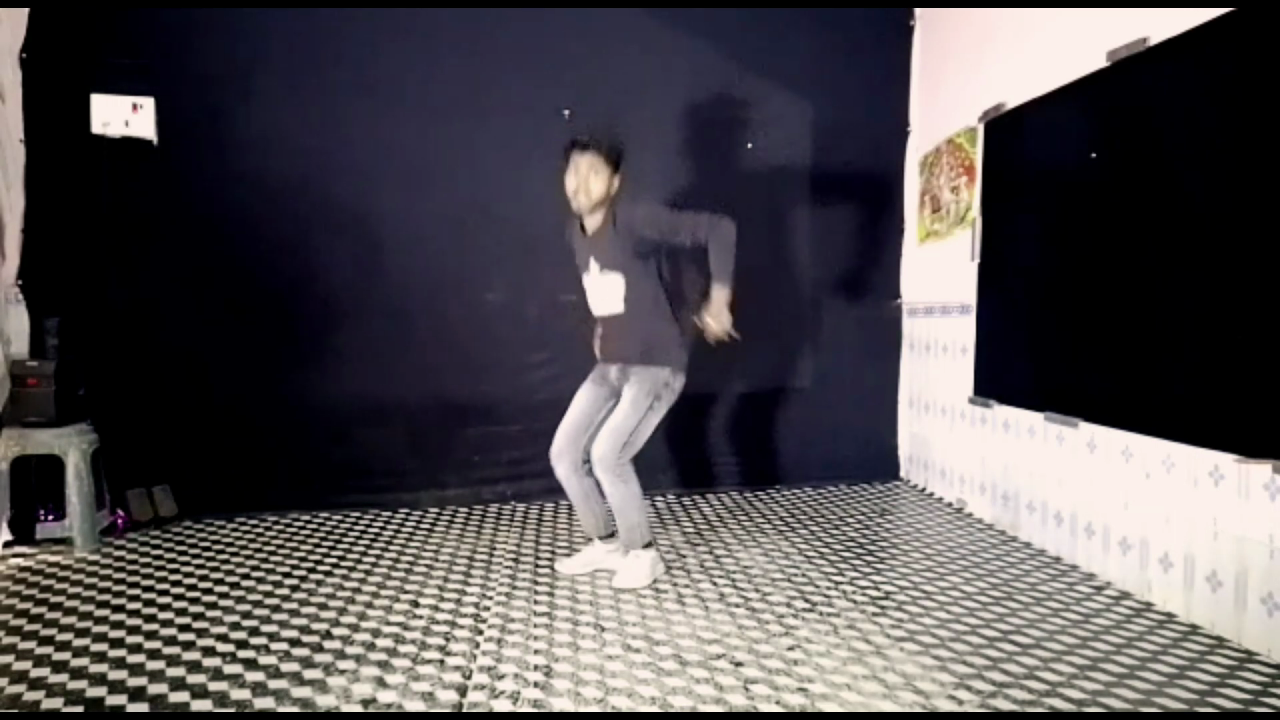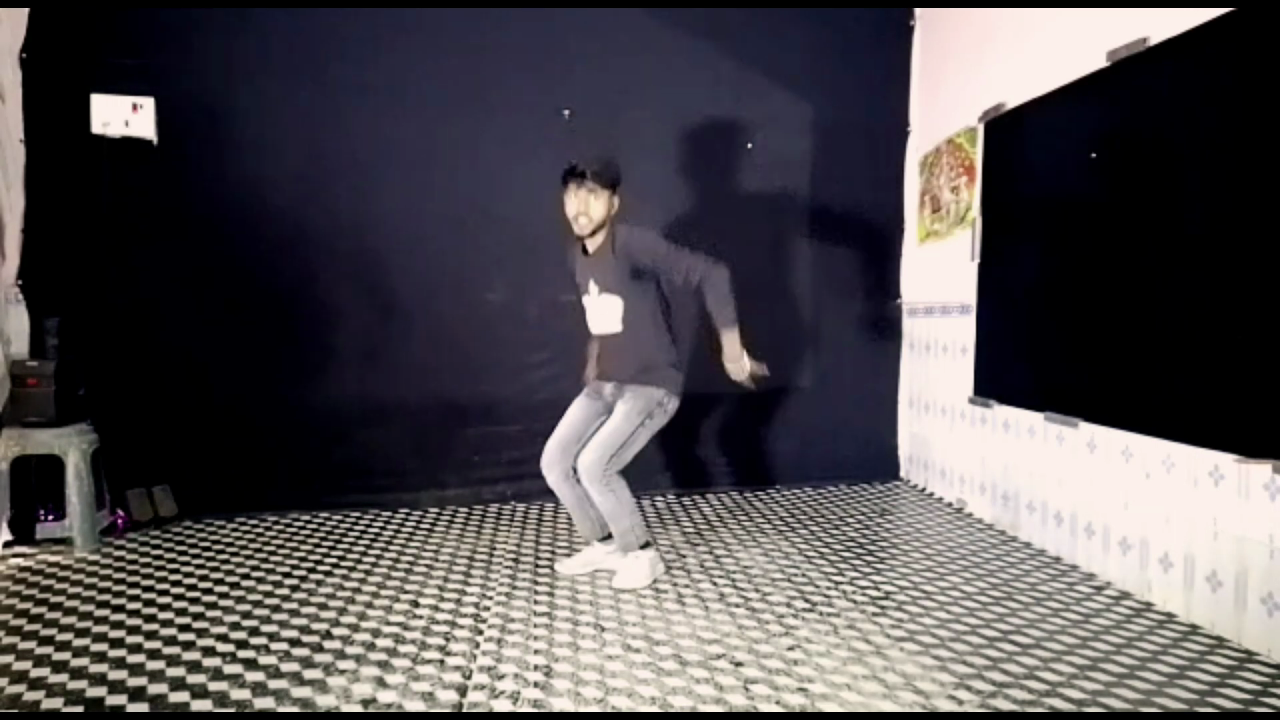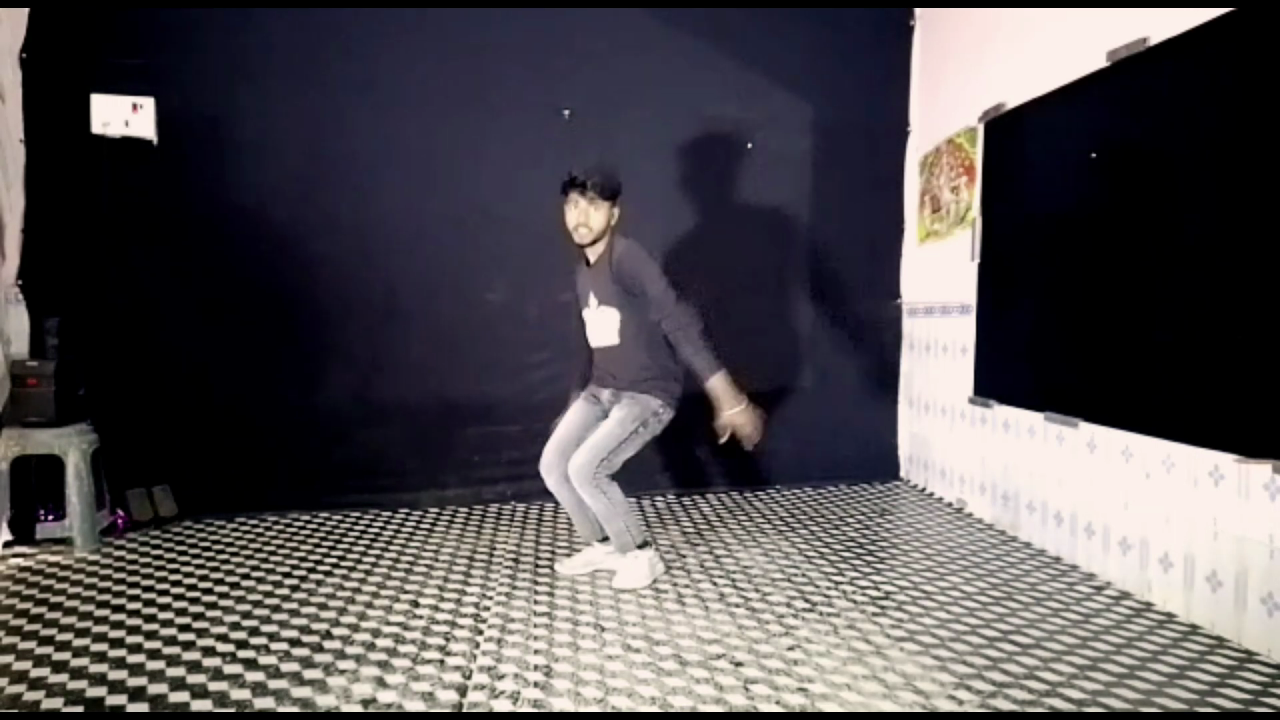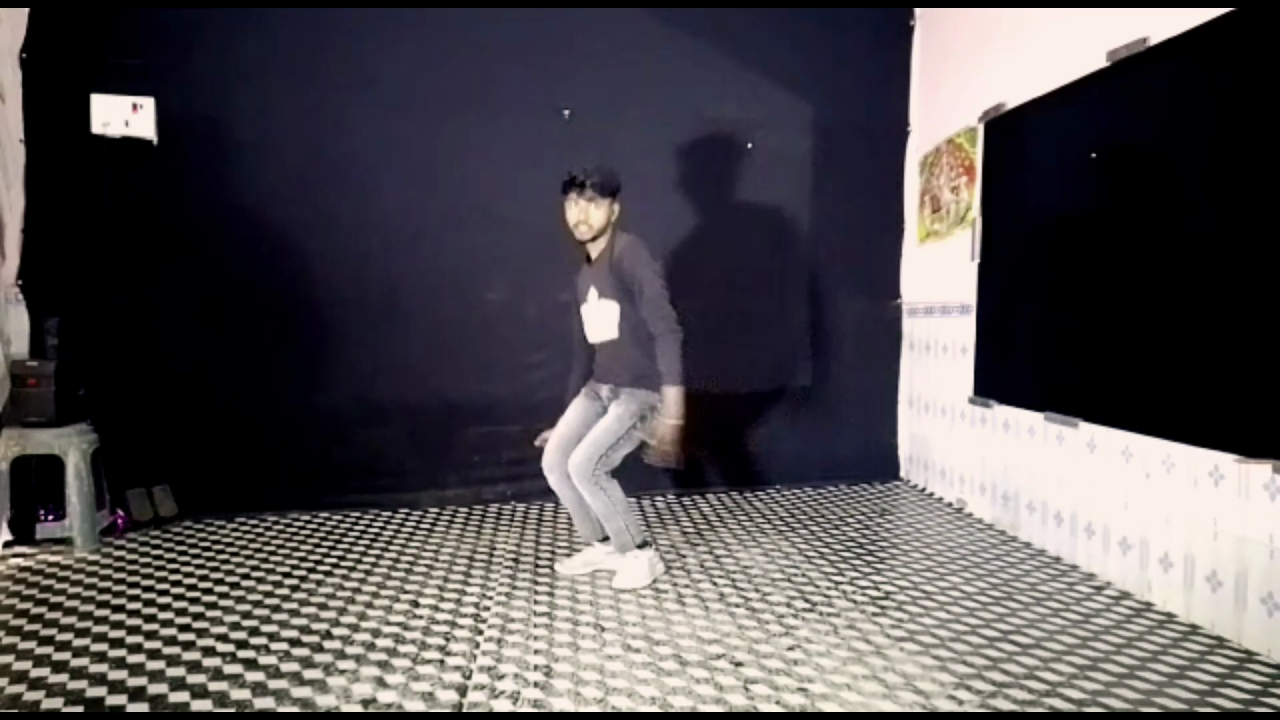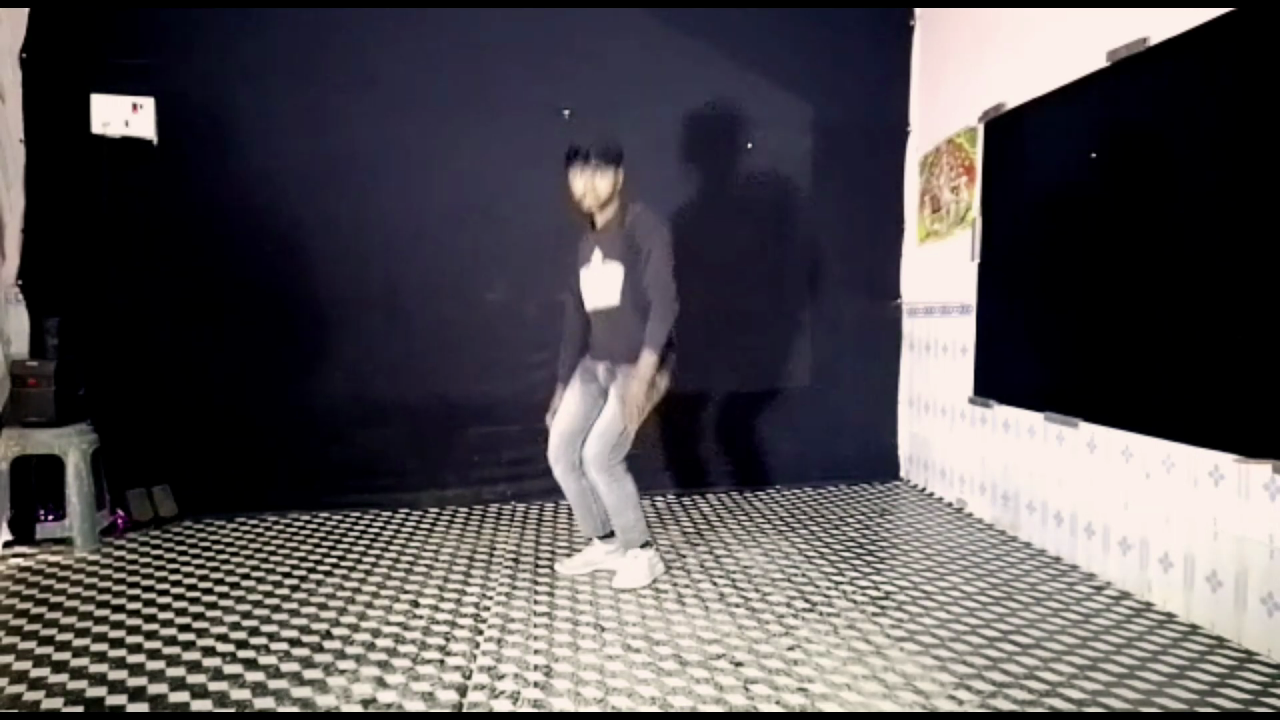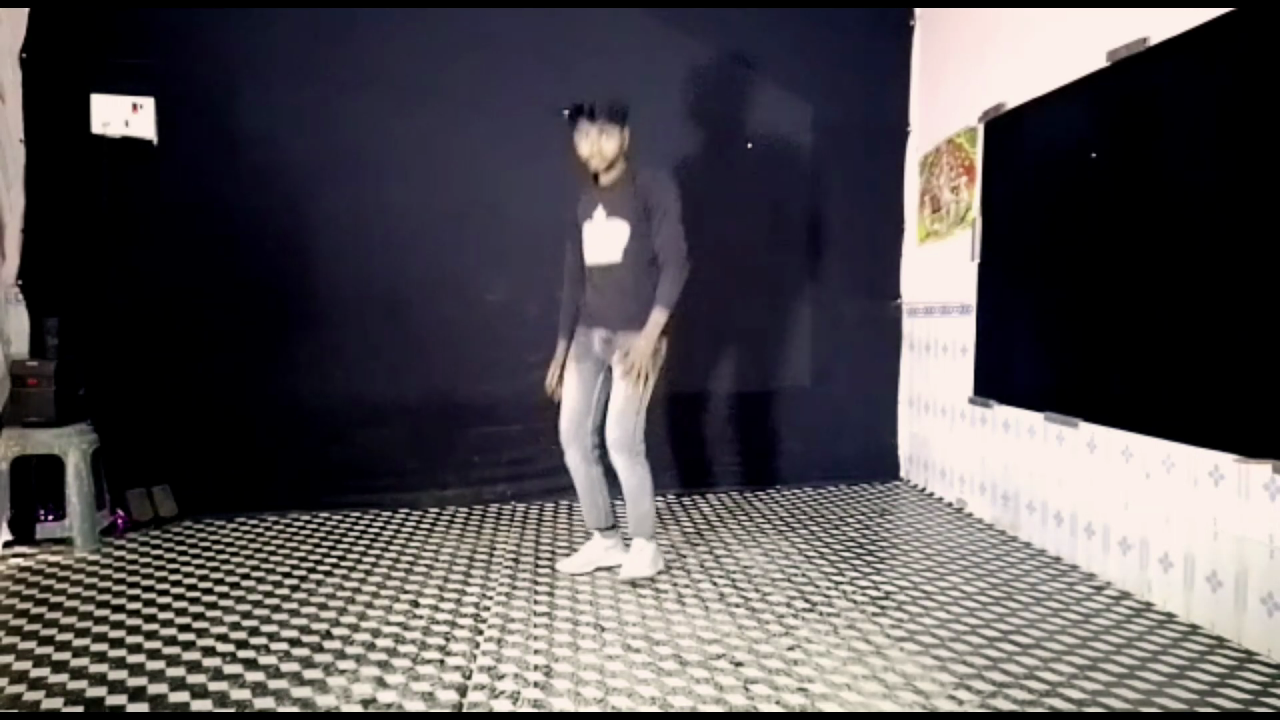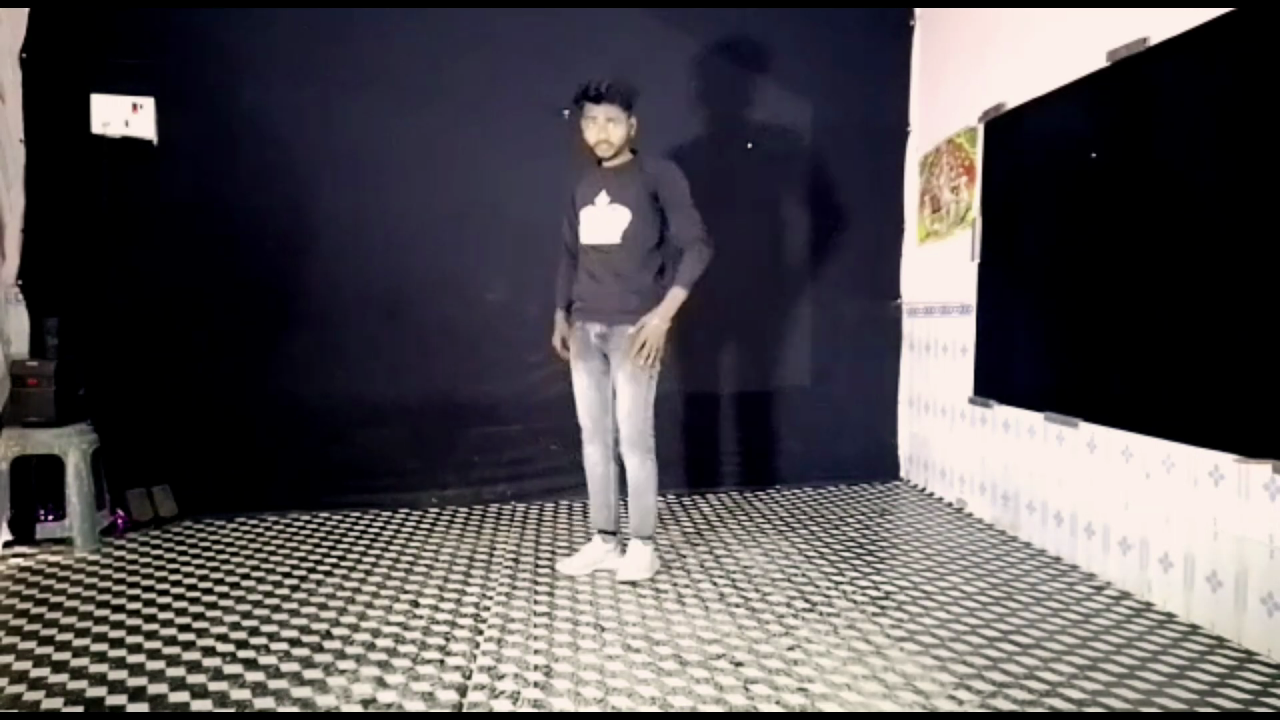
dt=0.1s
person 1, frame 1
left shoulder: (634, 220)
right shoulder: (577, 232)
left elbow: (719, 229)
left wrist: (717, 303)
left hip: (656, 367)
right hip: (611, 367)
left knee: (608, 458)
right knee: (565, 454)
left ankle: (643, 552)
right ankle: (604, 542)
person 1, frame 2
left shoulder: (633, 244)
right shoulder: (579, 255)
left elbow: (709, 275)
left wrist: (731, 346)
left hip: (652, 386)
right hip: (605, 384)
left knee: (595, 465)
right knee: (554, 462)
left ankle: (642, 553)
right ankle: (603, 544)
person 1, frame 3
left shoulder: (630, 262)
right shoulder: (583, 272)
left elbow: (680, 323)
left wrist: (725, 393)
right wrist: (580, 394)
left hip: (650, 395)
right hip: (603, 391)
left knee: (582, 468)
right knee: (551, 465)
left ankle: (637, 554)
right ankle: (601, 545)
person 1, frame 4
left shoulder: (631, 254)
right shoulder: (584, 271)
left elbow: (664, 328)
left wrist: (670, 409)
right wrist: (564, 420)
left hip: (642, 390)
right hip: (599, 387)
left knee: (583, 466)
right knee: (554, 462)
left ankle: (640, 553)
right ankle: (601, 546)
person 1, frame 5
left shoulder: (644, 224)
right shoulder: (585, 242)
left elbow: (663, 301)
right elbow: (577, 319)
left wrist: (646, 374)
right wrist: (562, 392)
left hip: (636, 368)
right hip: (593, 365)
left knee: (597, 456)
right knee: (560, 452)
left ankle: (642, 552)
right ankle: (602, 544)
person 1, frame 6
left shoulder: (652, 186)
right shoulder: (585, 203)
left elbow: (675, 262)
left wrist: (651, 334)
right wrist: (562, 351)
left hip: (635, 335)
right hip: (590, 336)
left knee: (621, 441)
right knee: (573, 437)
left ankle: (645, 543)
right ankle: (604, 539)
person 1, frame 7
left shoulder: (658, 175)
right shoulder: (583, 187)
left elbow: (696, 245)
left wrist: (665, 312)
right wrist: (561, 315)
left hip: (634, 327)
right hip: (585, 327)
left knee: (633, 438)
right knee: (594, 438)
left ankle: (643, 544)
right ankle: (604, 541)
